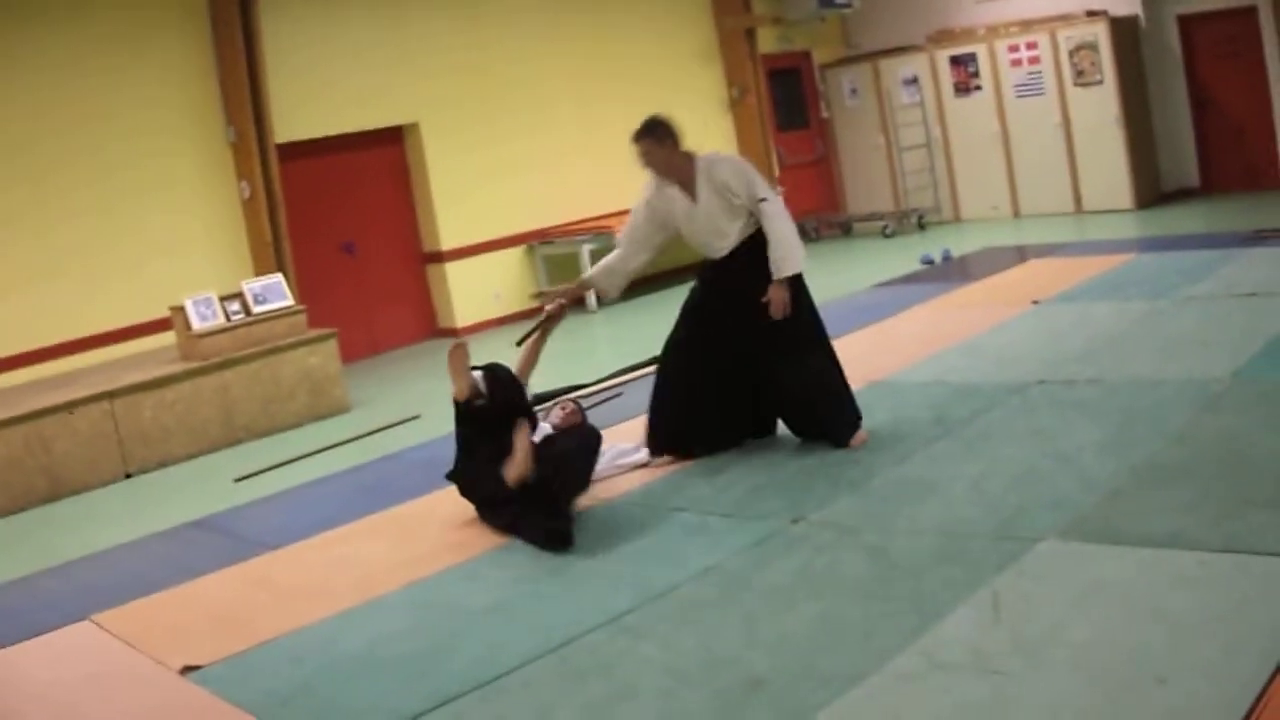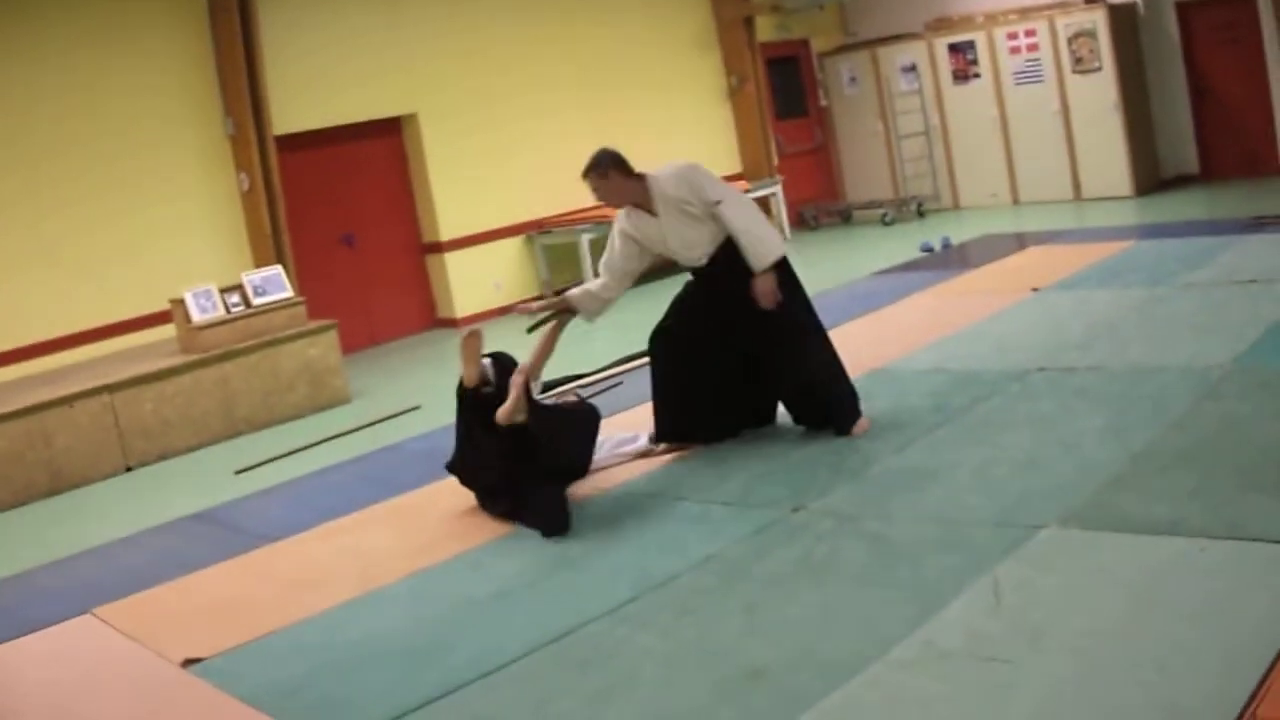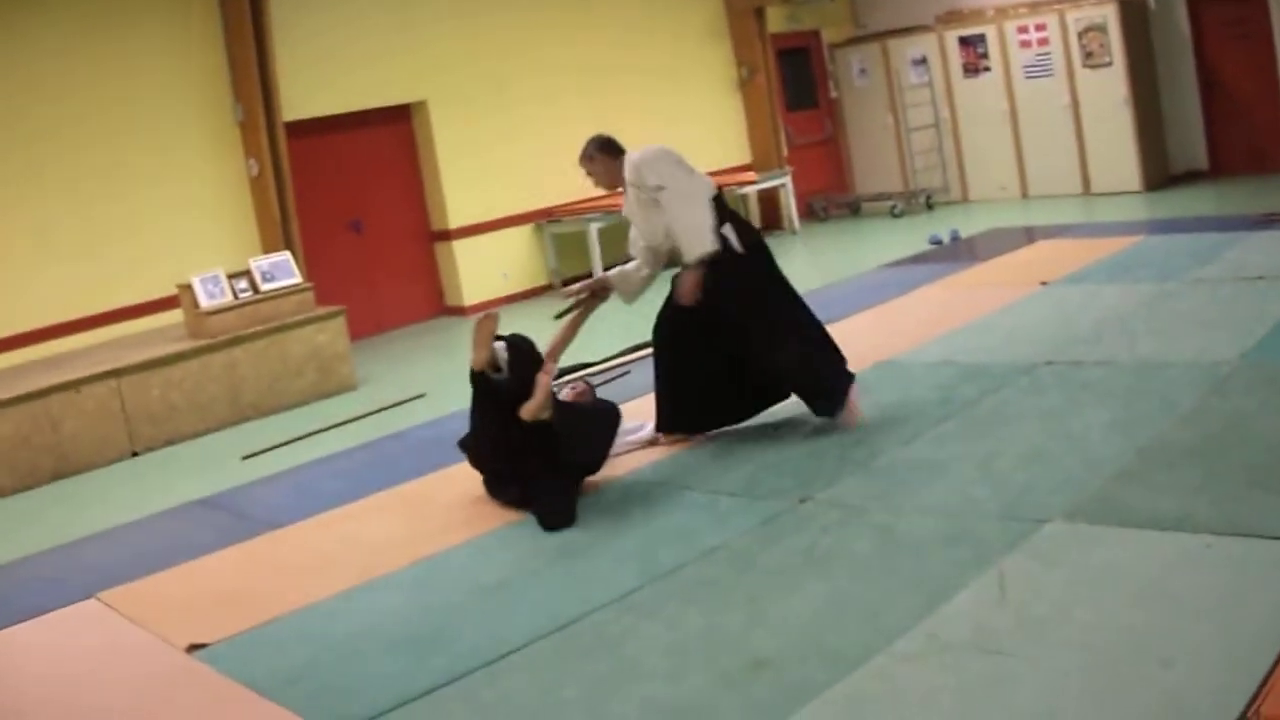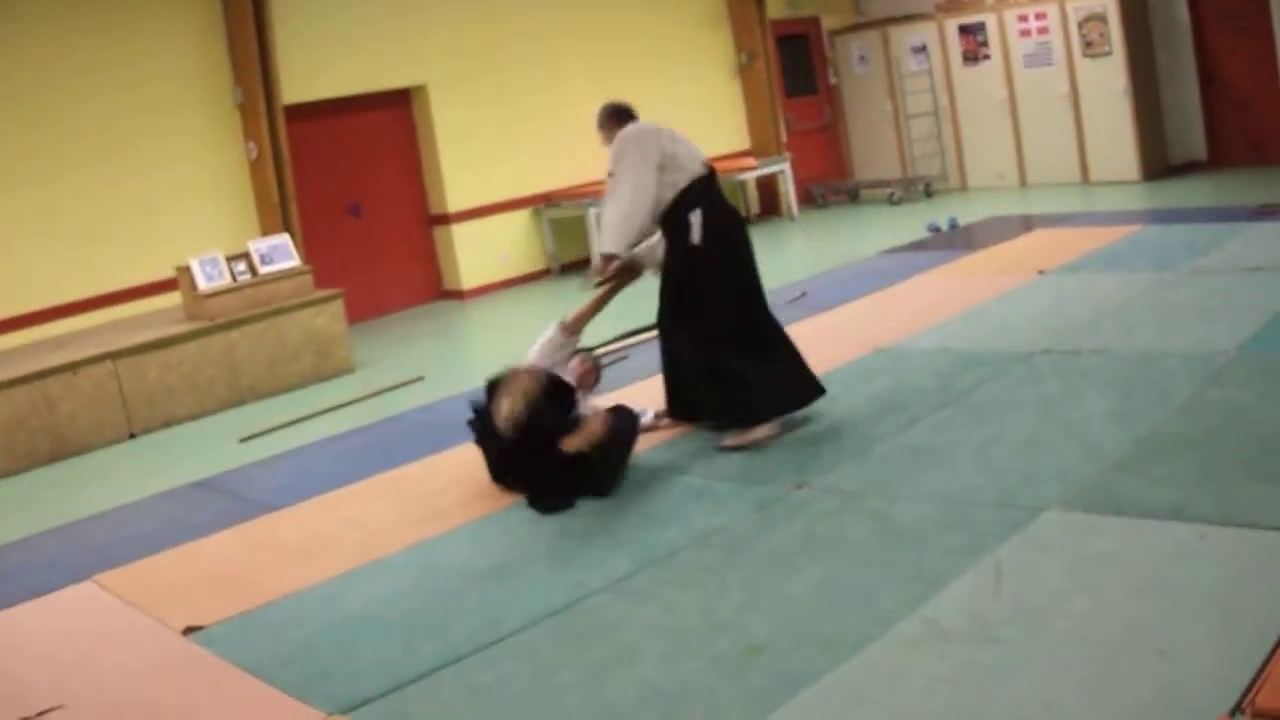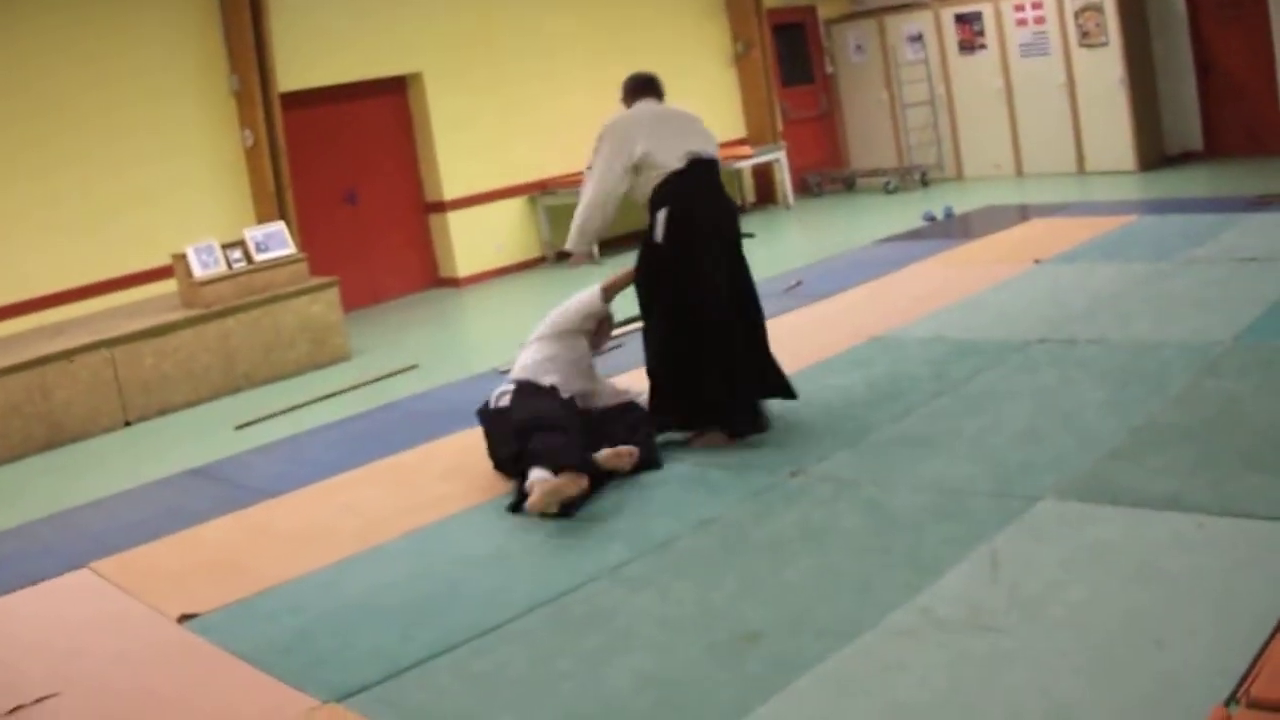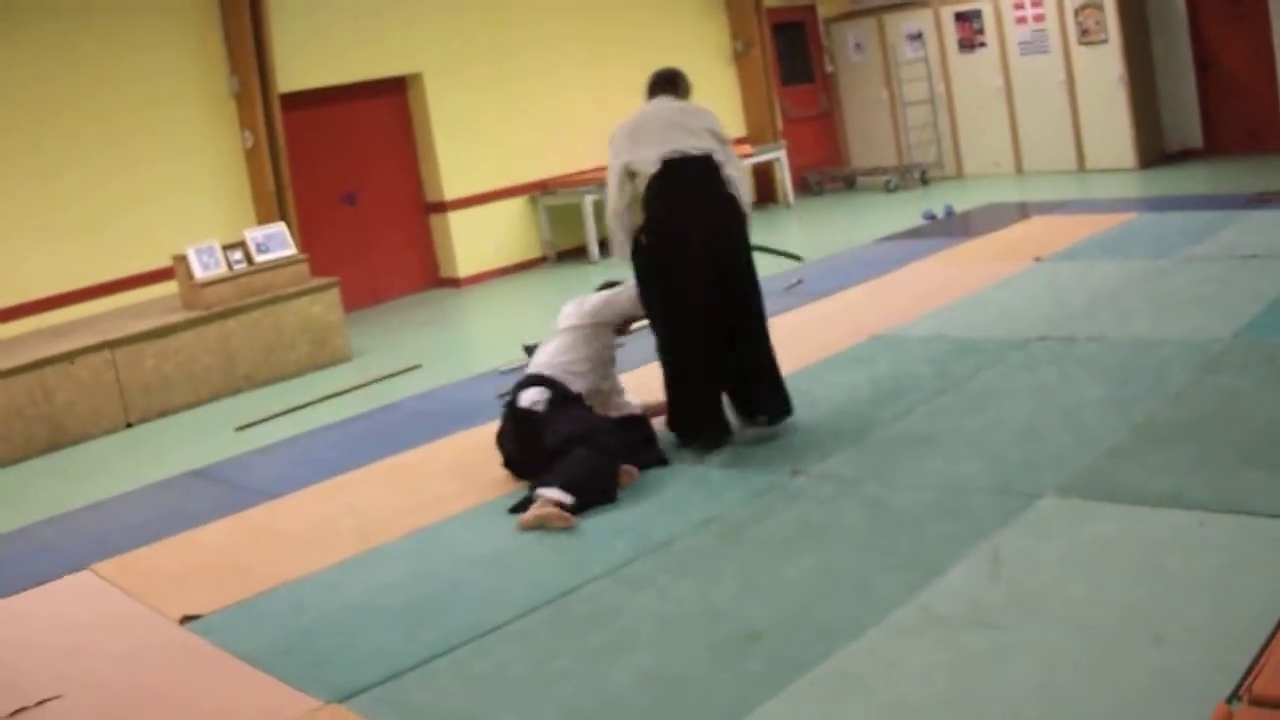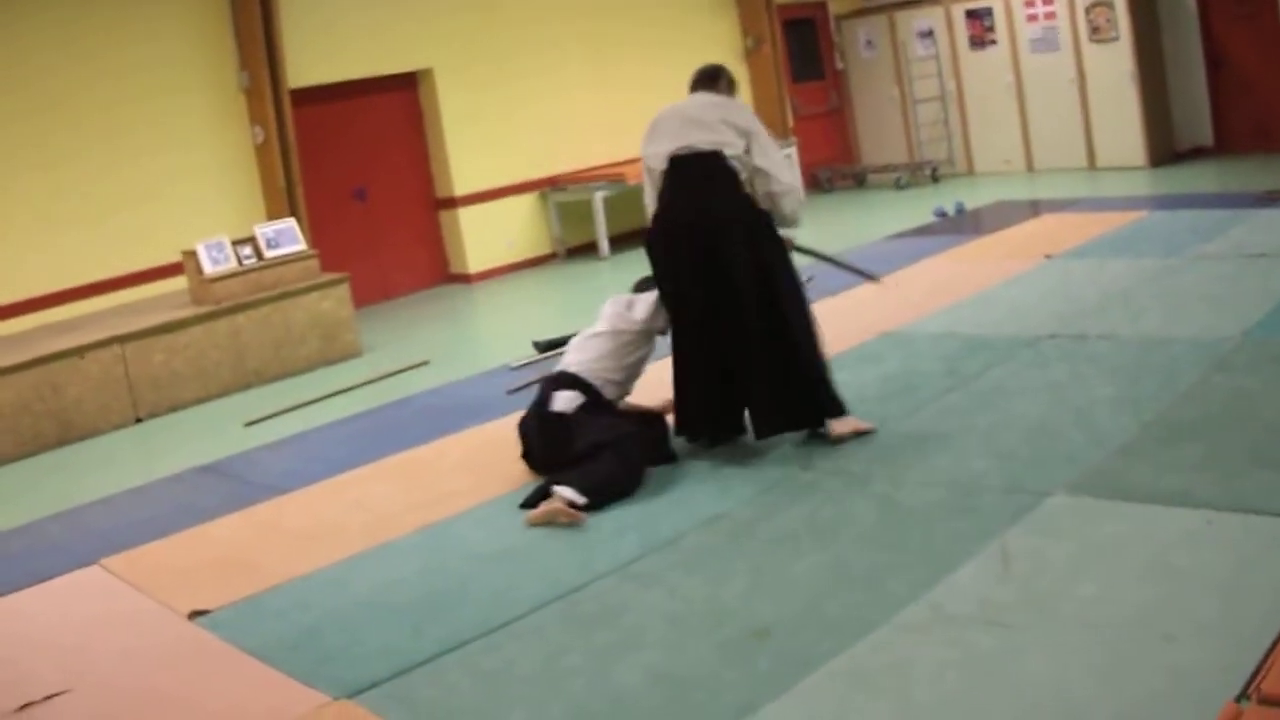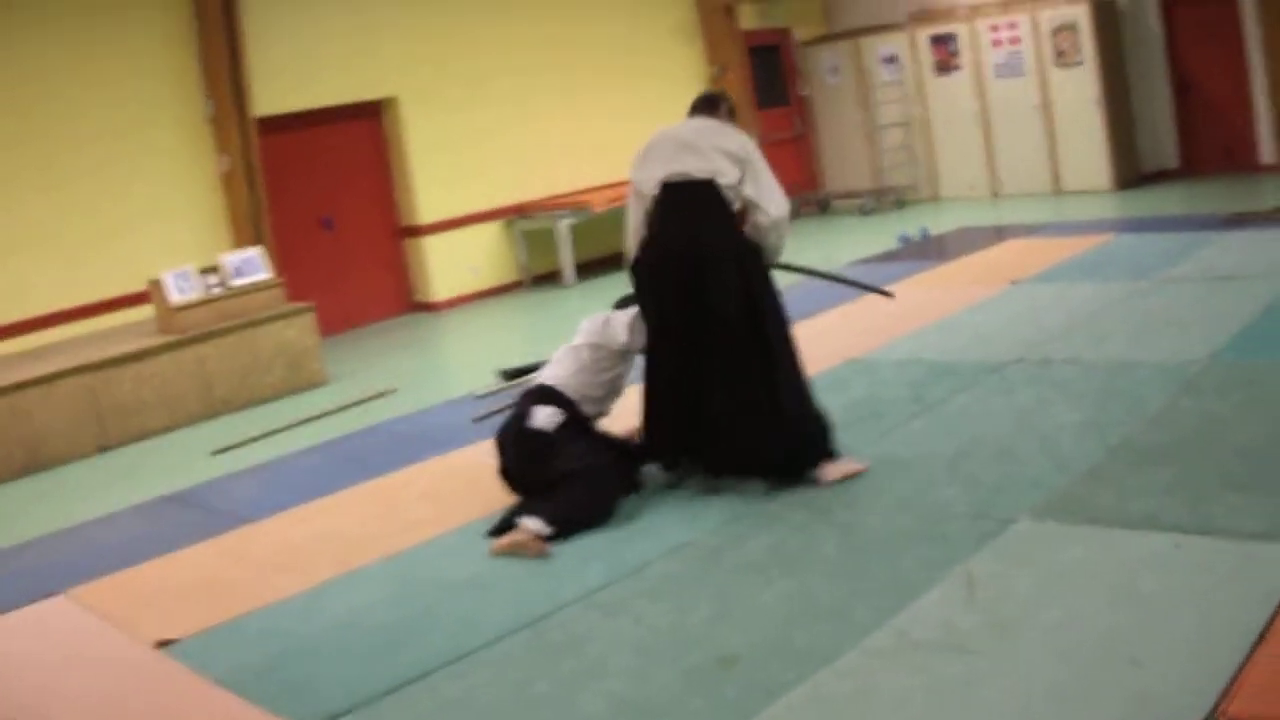
dt=0.2s
person 1, frame 1
left shoulder: (727, 169)
right shoulder: (656, 197)
left elbow: (774, 215)
right elbow: (631, 248)
left wrist: (782, 279)
right wrist: (581, 285)
left hip: (760, 266)
right hip: (720, 274)
left knee: (796, 345)
right knee: (686, 356)
left ankle: (842, 425)
right ankle: (683, 443)
person 1, frame 2
left shoulder: (681, 179)
right shoulder: (629, 226)
left elbow: (739, 212)
right elbow: (612, 281)
left wrist: (764, 269)
right wrist: (558, 302)
left hip: (749, 265)
right hip: (709, 279)
left knee: (791, 337)
right knee: (672, 346)
left ankle: (843, 413)
right ankle: (689, 430)
person 1, frame 3
left shoulder: (643, 162)
right shoulder: (633, 202)
left elbow: (687, 205)
right elbow: (648, 261)
left wrist: (693, 265)
right wrist: (599, 283)
left hip: (727, 246)
right hip: (706, 258)
left knee: (767, 326)
right knee: (675, 333)
left ankle: (836, 392)
right ankle: (691, 420)
person 1, frame 4
left shoulder: (630, 139)
right shoulder: (657, 137)
left elbow: (628, 195)
left wrist: (613, 252)
right wrist: (631, 258)
left hip: (700, 230)
right hip: (705, 229)
left knee: (708, 324)
right knee: (682, 318)
left ankle: (752, 416)
right ankle: (694, 406)
person 1, frame 5
left shoulder: (621, 128)
right shoulder: (686, 119)
left elbow: (602, 189)
left wrist: (581, 245)
left hip: (678, 221)
right hip: (718, 212)
left knee: (680, 320)
right knee: (726, 307)
left ankle: (706, 420)
right ankle: (735, 410)
person 1, frame 6
left shoulder: (628, 132)
right shoulder: (701, 116)
left elbow: (620, 204)
right elbow: (736, 179)
left wrist: (635, 253)
left hip: (669, 219)
right hip: (718, 209)
left knee: (682, 324)
right knee: (738, 310)
left ankle: (702, 427)
right ankle: (759, 407)
person 1, frame 7
left shoulder: (659, 125)
right shoulder: (735, 111)
left elbow: (654, 197)
right elbow: (782, 179)
left wrist: (674, 246)
right wrist: (781, 218)
left hip: (676, 219)
right hip: (726, 206)
left knee: (697, 325)
right knee: (776, 309)
left ankle: (710, 425)
right ankle: (824, 414)
person 1, frame 8
left shoulder: (653, 147)
right shoulder: (733, 137)
left elbow: (636, 223)
right elbow: (772, 212)
left wrist: (647, 265)
right wrist: (763, 253)
left hip: (663, 245)
right hip: (718, 236)
left knee: (675, 352)
right knee: (761, 346)
left ankle: (681, 451)
right ankle: (812, 457)
person 2, frame 1
left shoulder: (567, 445)
right elbow: (519, 378)
right wrist: (546, 327)
right hip: (491, 485)
left knee: (586, 437)
left ankle: (523, 469)
right ankle: (467, 392)
person 2, frame 2
left shoulder: (576, 438)
right elbow: (529, 373)
right wrist: (560, 321)
left hip: (533, 484)
right hip: (494, 477)
left knee: (586, 414)
left ankle: (518, 413)
right ankle: (475, 378)
person 2, frame 3
left shoulder: (583, 428)
right elbow: (550, 357)
right wrist: (586, 308)
left hip: (541, 478)
left knee: (606, 413)
left ankle: (542, 411)
right ankle: (486, 361)
person 2, frame 4
left shoulder: (585, 411)
right shoulder: (546, 367)
right elbow: (568, 329)
right wrist: (615, 286)
right hip: (514, 451)
left knee: (622, 417)
left ankle: (581, 442)
right ankle: (509, 412)
person 2, frame 5
left shoulder: (592, 382)
right shoulder: (562, 330)
left elbow: (633, 402)
right elbow: (604, 293)
left knee: (633, 416)
right knee: (556, 423)
left ankle: (599, 459)
right ankle: (542, 485)
person 2, frame 6
left shoulder: (604, 359)
right shoulder: (587, 310)
left elbow: (615, 406)
left wrist: (660, 407)
right hip: (539, 405)
left knee: (635, 429)
right knee: (599, 439)
right ankle: (546, 504)
person 2, frame 7
right shoulder: (633, 308)
left elbow: (608, 402)
left wrist: (655, 411)
left hip: (575, 408)
right hip: (566, 408)
left knee: (650, 428)
right knee: (626, 448)
right ankle: (560, 500)
person 2, frame 8
right shoulder: (605, 326)
left wrist: (625, 442)
left hip: (545, 424)
right hip: (544, 425)
left knee: (621, 459)
right knee: (597, 480)
right ankle: (528, 530)
